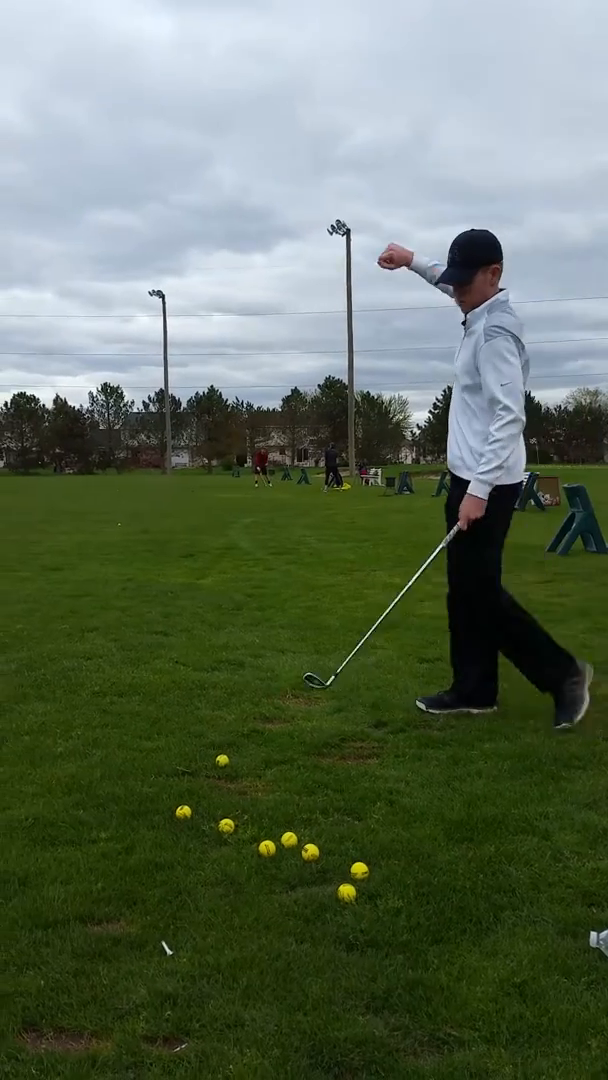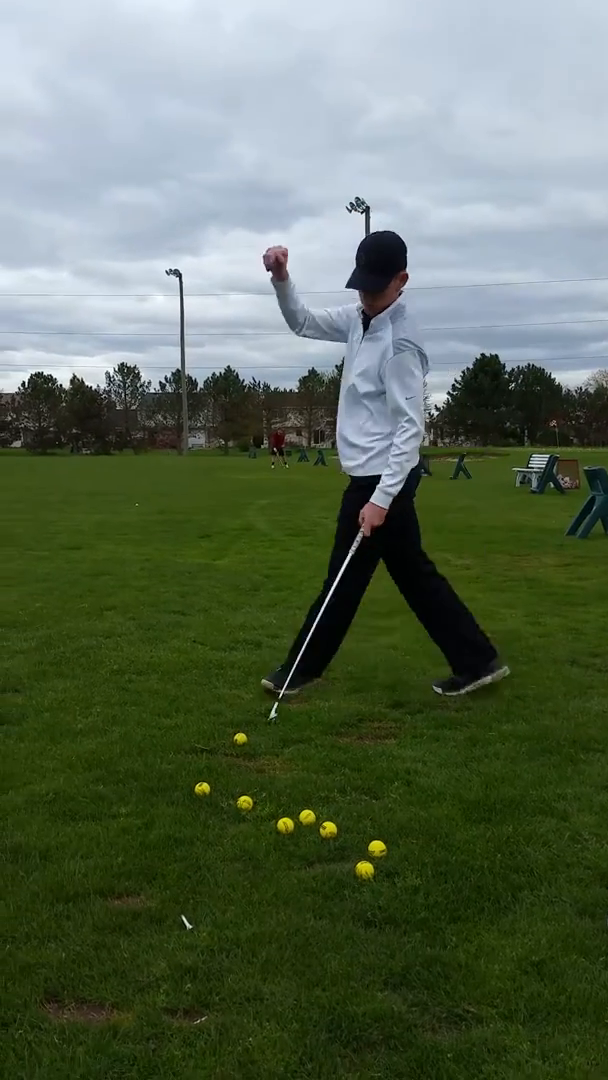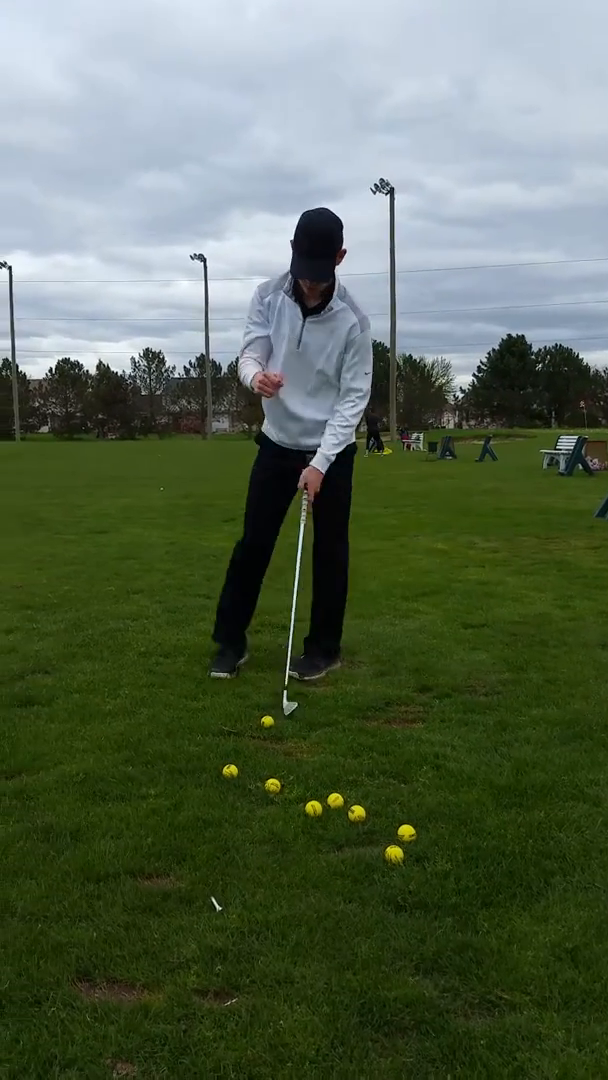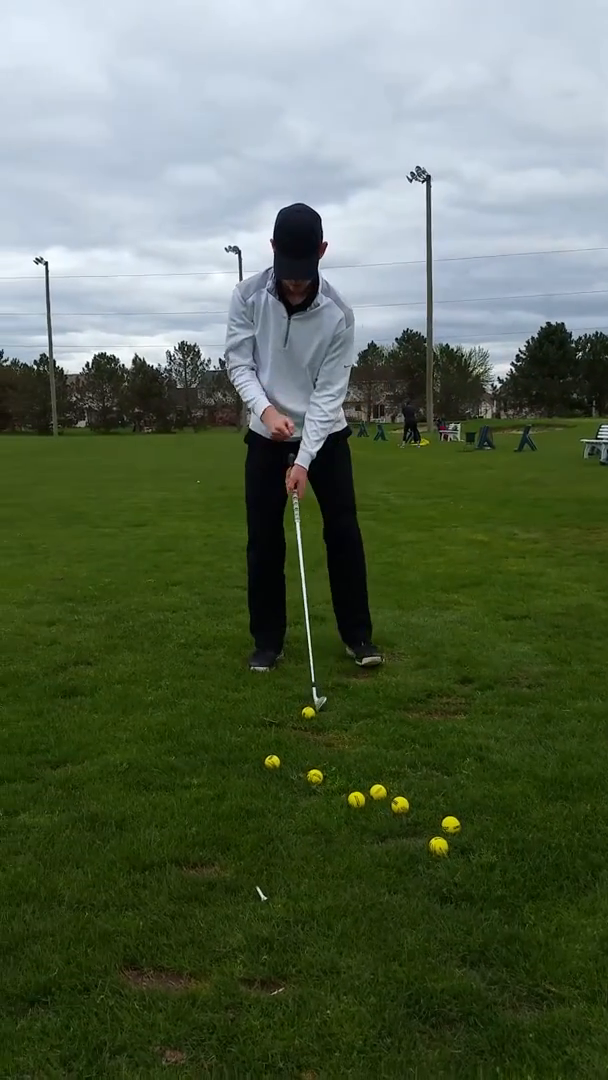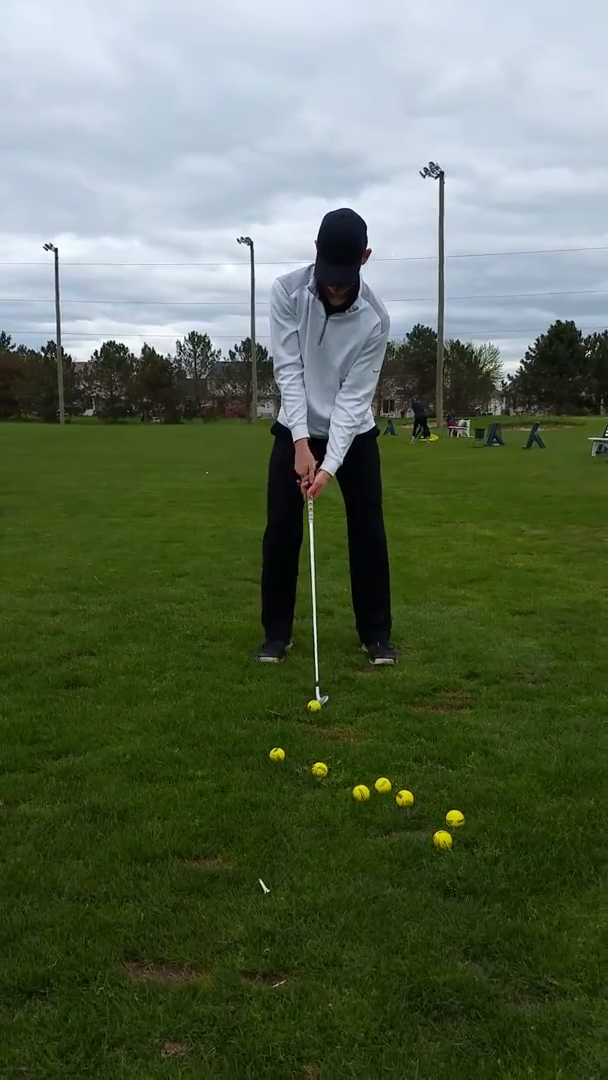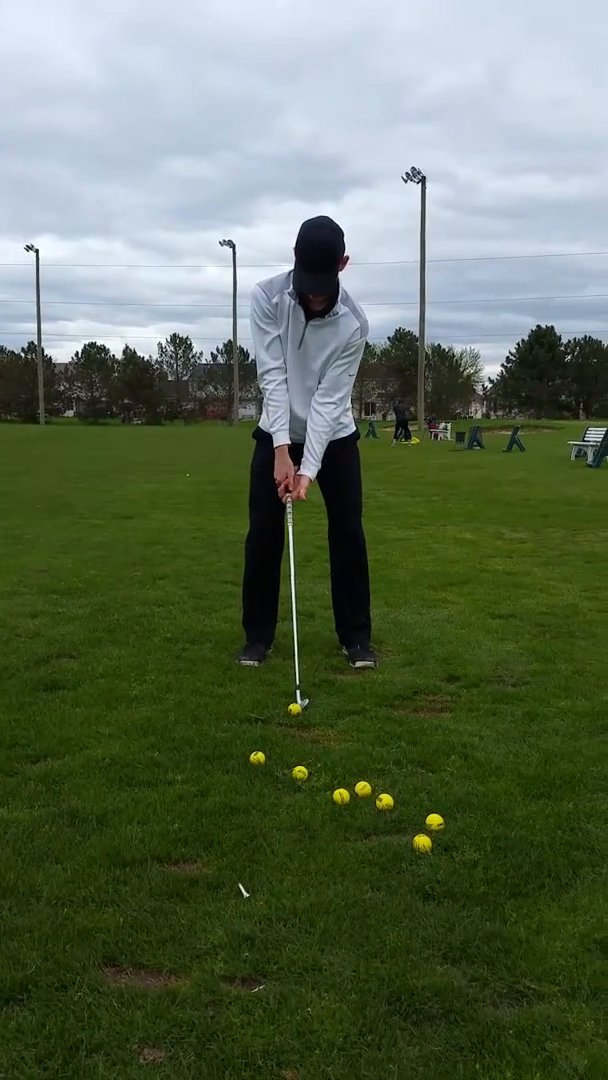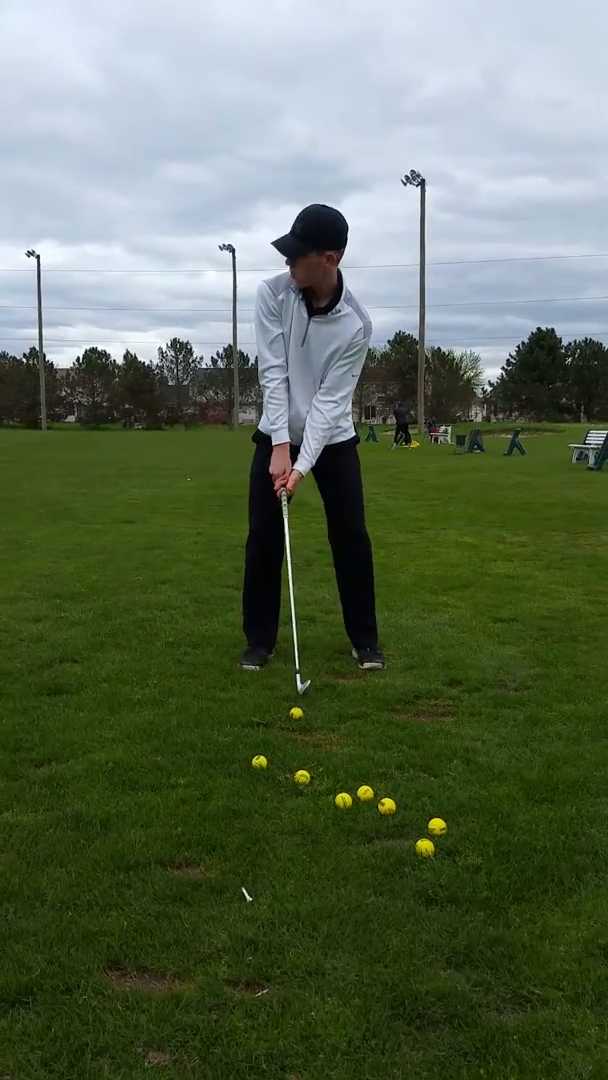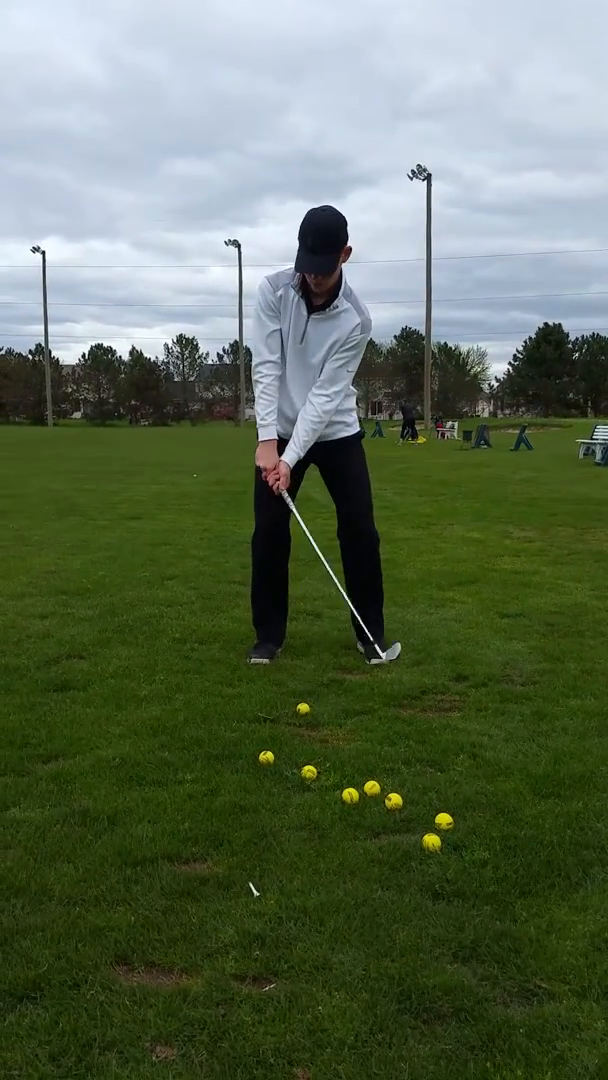
dt=0.5s
person 1, frame 1
left shoulder: (497, 329)
right shoulder: (483, 318)
left elbow: (508, 416)
right elbow: (458, 283)
left wrist: (480, 491)
right wrist: (414, 262)
left hip: (490, 485)
right hip: (469, 477)
left knee: (476, 591)
right knee: (464, 589)
left ankle: (562, 673)
right ankle: (473, 688)
person 1, frame 2
left shoulder: (399, 341)
right shoulder: (358, 318)
left elbow: (409, 426)
right elbow: (304, 322)
left wrist: (381, 498)
right wrist: (281, 278)
left hip: (379, 478)
right hip: (372, 473)
left knee: (347, 575)
right knee: (412, 573)
left ankle: (304, 667)
right ankle: (476, 660)
person 1, frame 3
left shoulder: (352, 321)
right shoulder: (267, 297)
left elbow: (353, 397)
right elbow: (249, 355)
left wrist: (321, 464)
right wrist: (256, 375)
left hip: (331, 448)
right hip: (277, 441)
left knee: (328, 550)
right knee: (253, 543)
left ankle: (323, 648)
right ankle: (230, 643)
person 1, frame 4
left shoulder: (338, 314)
right shoulder: (248, 296)
left elbow: (330, 391)
right elbow: (238, 363)
left wrist: (304, 460)
right wrist: (265, 409)
left hip: (325, 435)
right hip: (267, 436)
left knee: (343, 532)
right knee: (264, 540)
left ankle: (358, 633)
right ankle: (267, 640)
person 1, frame 5
left shoulder: (374, 319)
right shoulder: (287, 291)
left elbow: (355, 395)
right elbow: (287, 369)
left wrist: (331, 465)
right wrist: (302, 442)
left hip: (354, 434)
right hip: (296, 430)
left knee: (368, 531)
right knee: (281, 530)
left ankle: (376, 632)
right ankle: (276, 631)
person 1, frame 6
left shoulder: (353, 323)
right shoulder: (267, 296)
left elbow: (329, 399)
right elbow: (272, 376)
left wrist: (309, 470)
right wrist: (283, 450)
left hip: (334, 436)
right hip: (277, 434)
left knee: (347, 533)
right knee: (263, 534)
left ankle: (356, 635)
right ankle: (258, 634)
person 1, frame 7
left shoulder: (355, 324)
right shoulder: (272, 294)
left elbow: (331, 400)
right elbow: (273, 374)
left wrist: (302, 466)
right wrist: (282, 447)
left hip: (333, 441)
right hip: (276, 436)
left knee: (351, 536)
right knee: (263, 537)
left ankle: (364, 639)
right ankle: (259, 639)
person 1, frame 8
left shoulder: (356, 319)
right shoulder: (273, 291)
left elbow: (327, 394)
right elbow: (266, 369)
left wrist: (291, 458)
right wrist: (267, 441)
left hip: (337, 434)
right hip: (280, 433)
left knee: (360, 532)
right knee: (268, 533)
left ankle: (370, 632)
right ankle: (268, 634)
